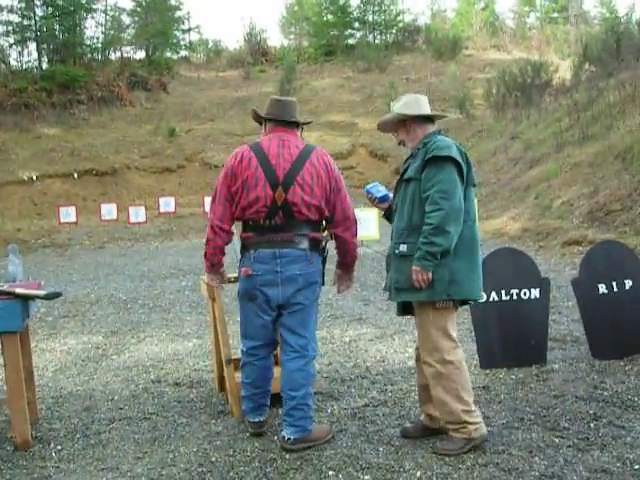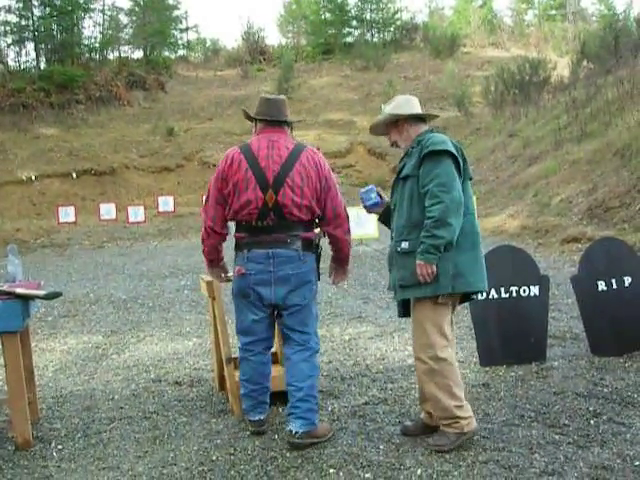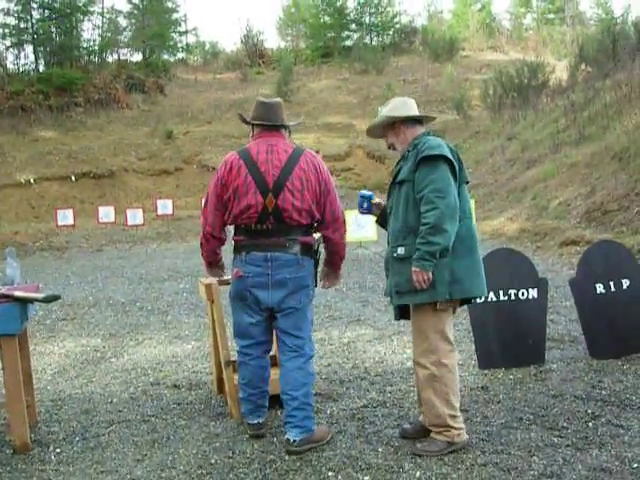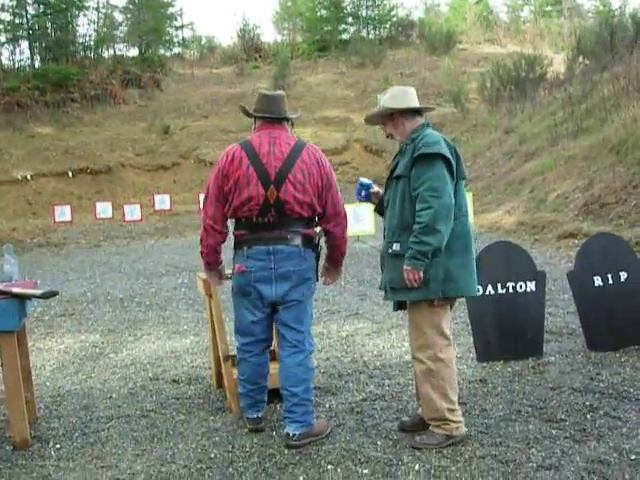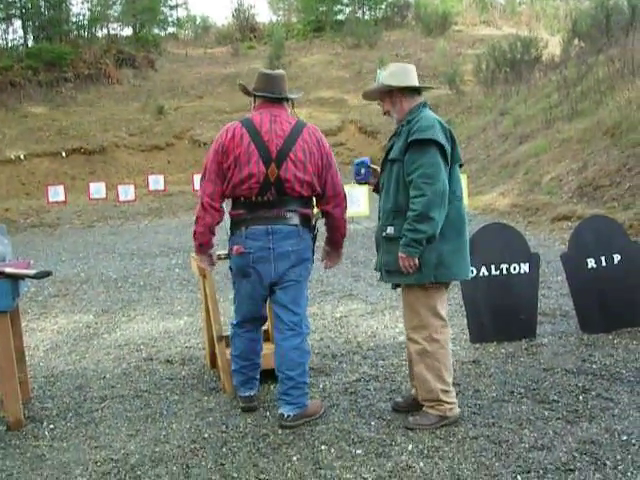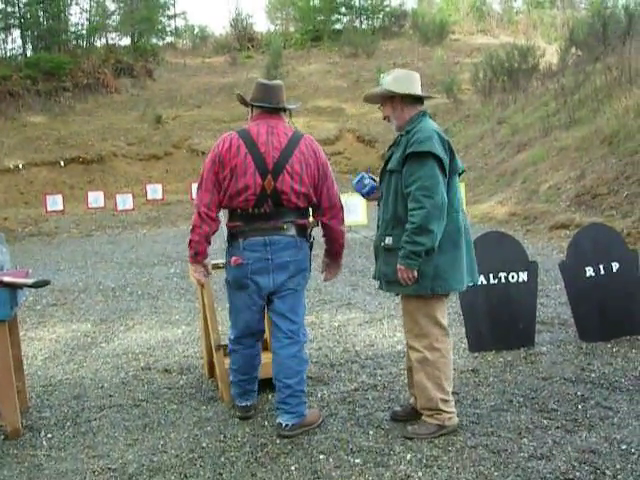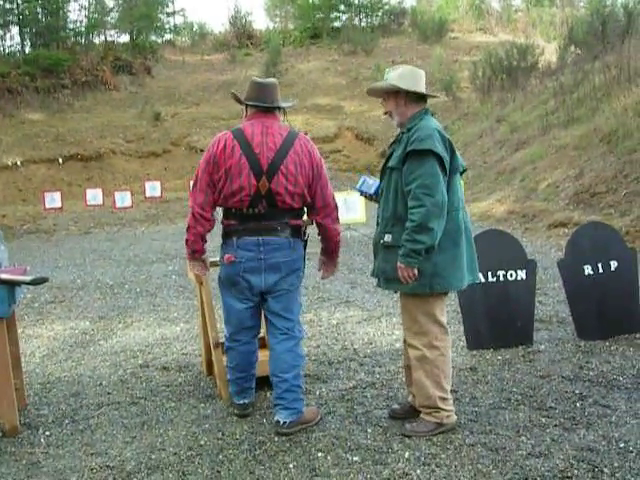
dt=0.2s
person 1, frame 1
left shoulder: (440, 152)
right shoulder: (426, 155)
left elbow: (446, 212)
left wrist: (425, 259)
right wrist: (391, 208)
left hip: (435, 272)
right hip: (425, 271)
left knee: (440, 350)
right knee: (428, 349)
left ankle: (466, 425)
right ankle: (436, 417)
person 1, frame 2
left shoulder: (435, 148)
right shoulder: (419, 156)
left elbow: (446, 205)
left wrist: (429, 254)
right wrist: (386, 211)
left hip: (436, 268)
right hip: (421, 268)
left knee: (432, 347)
right knee: (427, 346)
left ankle: (458, 420)
right ankle: (435, 415)
person 1, frame 3
left shoulder: (431, 152)
right shoulder: (416, 159)
left elbow: (441, 211)
left wrist: (424, 260)
right wrist: (384, 213)
left hip: (433, 274)
right hip: (420, 273)
left knee: (434, 353)
right knee: (426, 350)
left ankle: (449, 430)
right ankle: (433, 418)
person 1, frame 4
left shoulder: (429, 147)
right shoulder: (415, 150)
left elbow: (437, 209)
left wrist: (417, 258)
right wrist: (383, 202)
left hip: (428, 269)
right hip: (420, 267)
left knee: (431, 347)
right knee: (423, 344)
left ankle: (447, 423)
right ankle: (431, 412)
person 1, frame 5
left shoulder: (424, 129)
right shoulder: (413, 128)
left elbow: (430, 194)
left wrist: (411, 244)
right wrist: (381, 182)
left hip: (424, 251)
right hip: (416, 248)
left knee: (427, 328)
right knee: (417, 326)
left ankle: (441, 404)
right ankle: (423, 393)
person 1, frame 6
left shoulder: (423, 140)
right shoulder: (415, 137)
left elbow: (428, 207)
left wrist: (410, 257)
right wrist: (383, 196)
left hip: (424, 262)
right hip: (416, 258)
left knee: (427, 338)
right knee: (416, 335)
left ankle: (439, 413)
right ankle: (422, 401)
person 1, frame 7
left shoulder: (424, 138)
right shoulder: (416, 134)
left elbow: (429, 205)
left wrist: (410, 255)
right wrist: (383, 197)
left hip: (423, 260)
right hip: (416, 256)
left knee: (426, 335)
right knee: (414, 333)
left ankle: (438, 411)
right ankle: (420, 399)
person 2, frame 1
left shoulder: (241, 158)
right shoulder: (320, 159)
left elbow: (219, 219)
right elbow: (344, 220)
left wrist: (213, 264)
right wrist: (346, 265)
left hip: (256, 262)
right hip: (302, 262)
left knee: (256, 347)
right knee: (298, 349)
left ankle: (255, 417)
right ankle: (297, 429)
person 2, frame 2
left shoulder: (233, 159)
right shoulder: (311, 158)
left elbow: (213, 219)
right elbow: (336, 218)
left wrist: (213, 260)
right wrist: (341, 260)
left hip: (250, 262)
right hip: (296, 261)
left knee: (253, 344)
right knee: (302, 344)
left ankle: (256, 415)
right ankle: (303, 424)
person 2, frame 3
left shoulder: (232, 164)
right shoulder: (310, 162)
left elbow: (212, 224)
right elbow: (333, 222)
left wrist: (212, 262)
right wrist: (333, 264)
left hip: (248, 266)
right hip: (294, 265)
left knee: (251, 347)
right knee: (296, 351)
left ankle: (254, 418)
right ankle: (300, 431)
person 2, frame 4
left shoulder: (232, 156)
right shoulder: (312, 156)
left elbow: (212, 218)
right elbow: (334, 217)
left wrist: (211, 262)
right wrist: (335, 261)
left hip: (250, 260)
right hip: (296, 259)
left knee: (251, 343)
right knee: (296, 345)
left ankle: (254, 413)
right ankle: (299, 425)
person 2, frame 5
left shoulder: (231, 134)
right shoulder: (311, 136)
left elbow: (210, 197)
right elbow: (334, 198)
left wrist: (202, 244)
right wrist: (335, 243)
left hip: (248, 239)
right hip: (294, 239)
left knee: (246, 320)
right knee: (292, 326)
left ankle: (246, 392)
right ankle: (293, 406)
person 2, frame 6
left shoulder: (227, 145)
right shoulder: (308, 146)
left elbow: (206, 206)
right elbow: (331, 208)
left wrist: (197, 255)
right wrist: (334, 253)
left hip: (245, 250)
right hip: (291, 249)
left knee: (245, 333)
right knee: (289, 335)
left ankle: (244, 400)
right ankle: (291, 415)
person 2, frame 7
left shoulder: (222, 144)
right shoulder: (302, 145)
left elbow: (200, 206)
right elbow: (325, 207)
left wrist: (195, 252)
right wrist: (331, 251)
left hip: (238, 250)
right hip: (284, 249)
left knee: (240, 332)
right knee: (286, 333)
left ankle: (242, 398)
right ankle: (289, 412)
